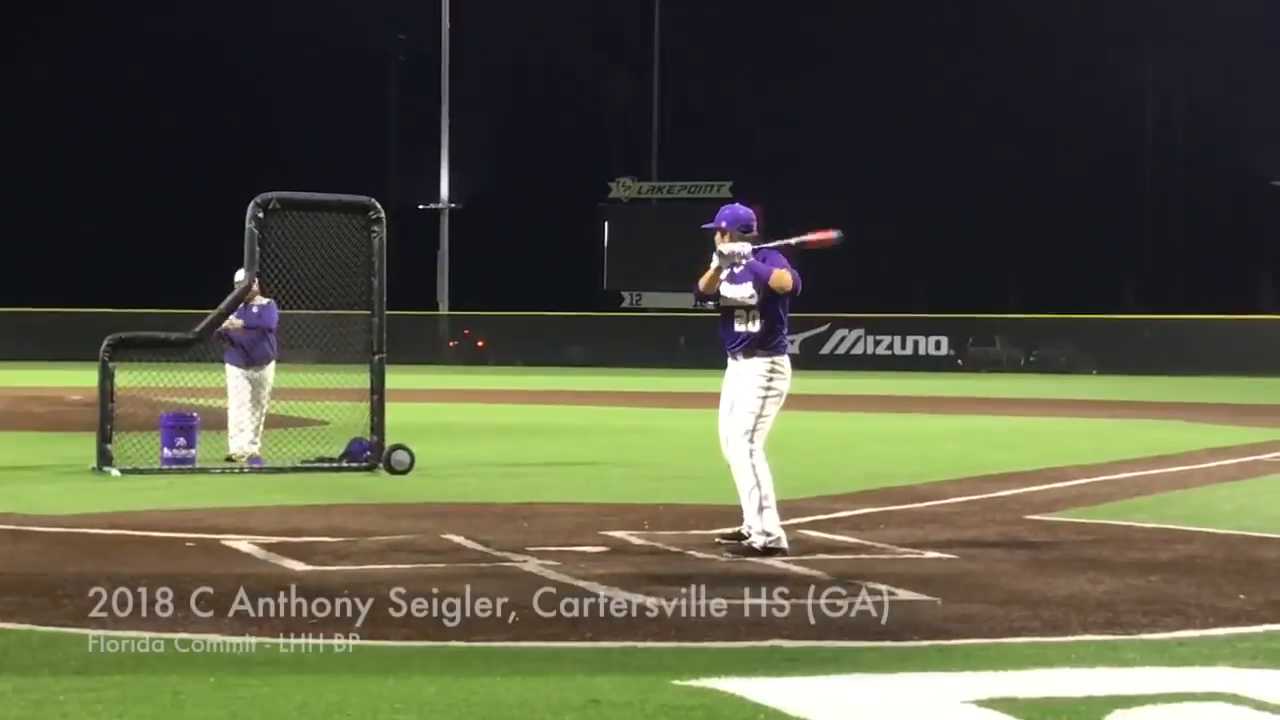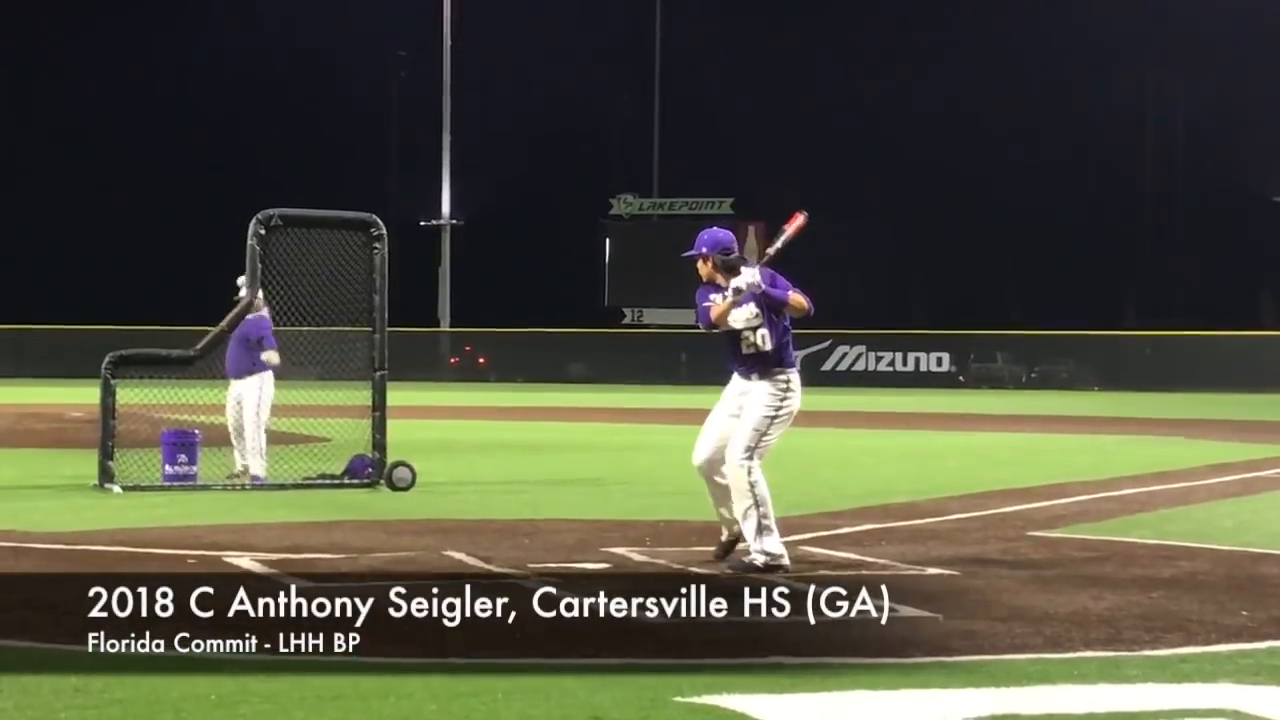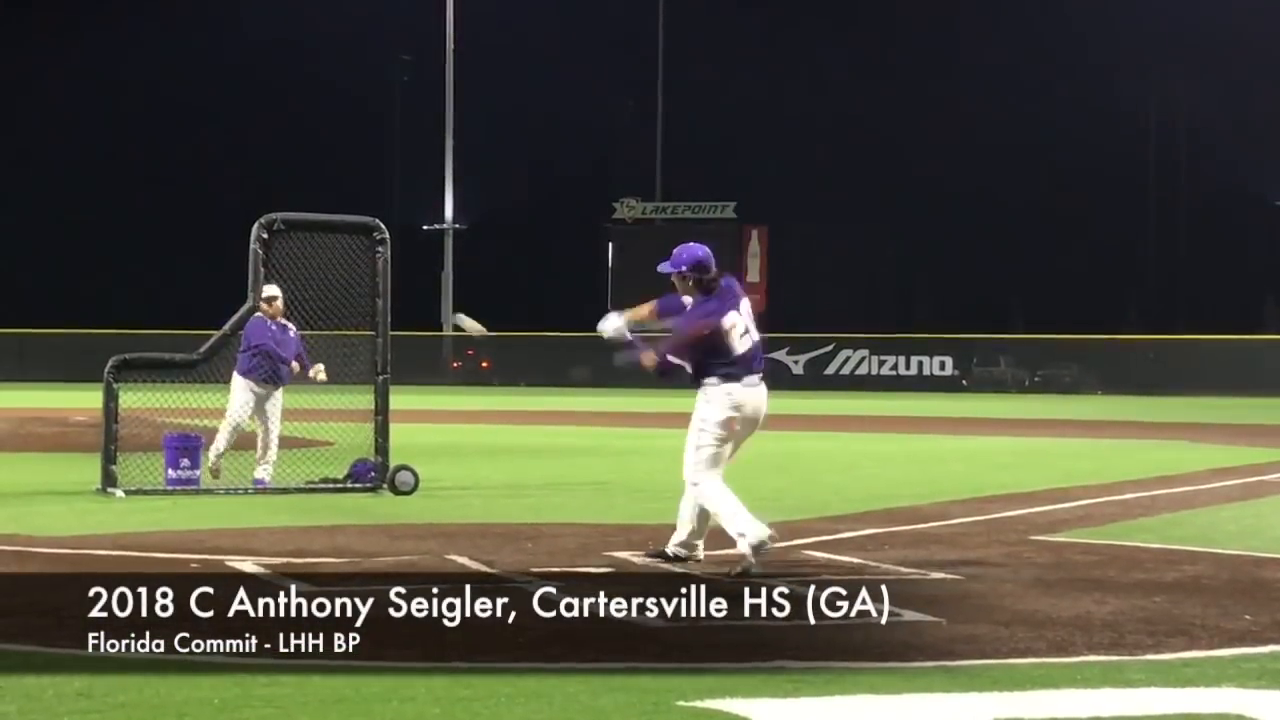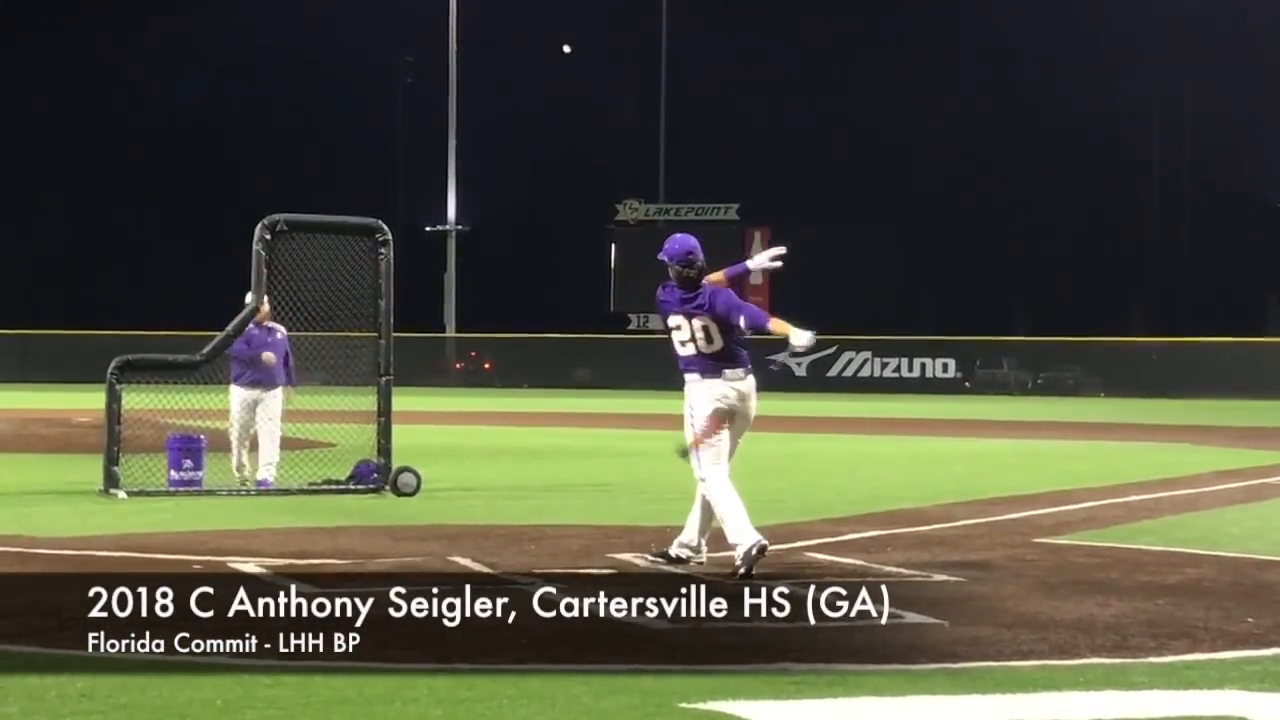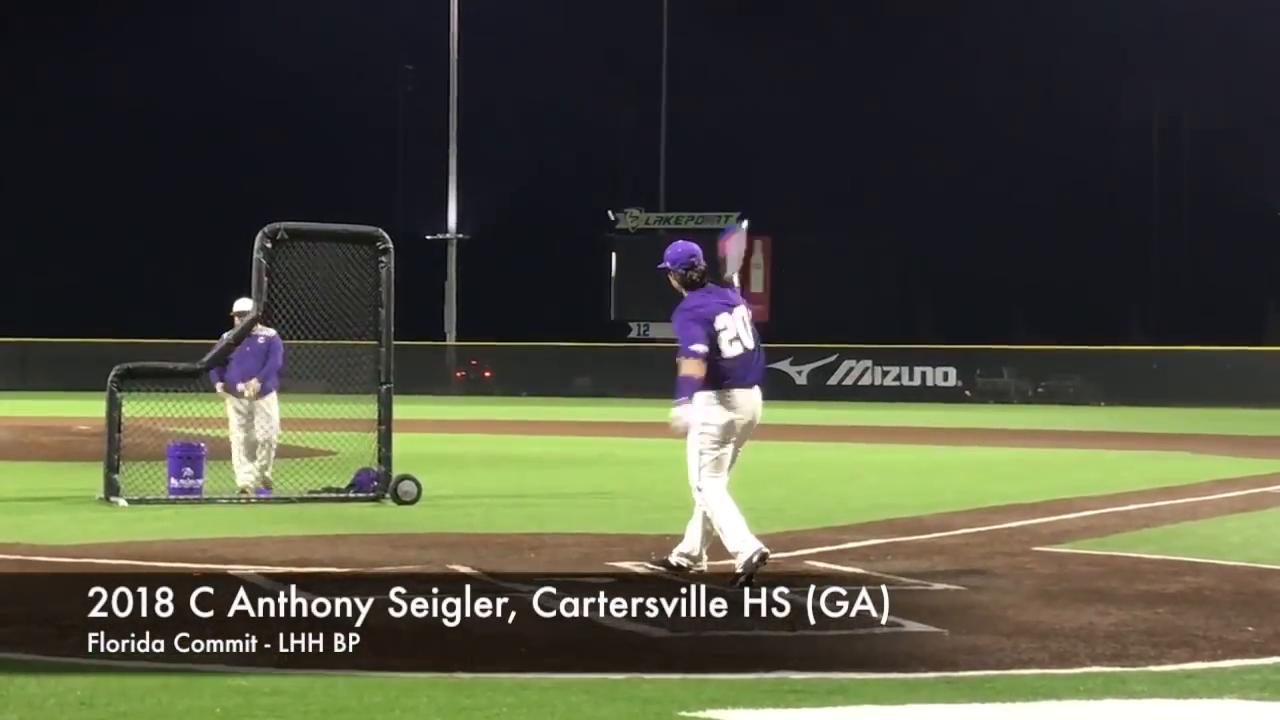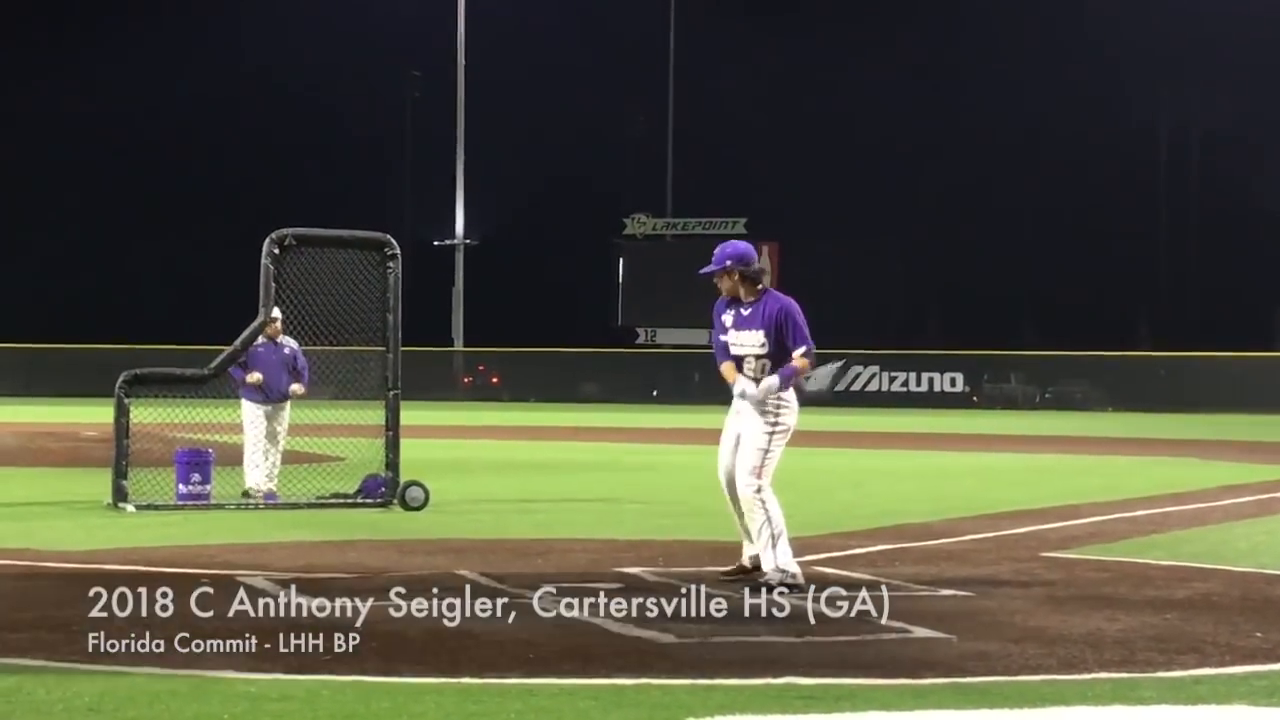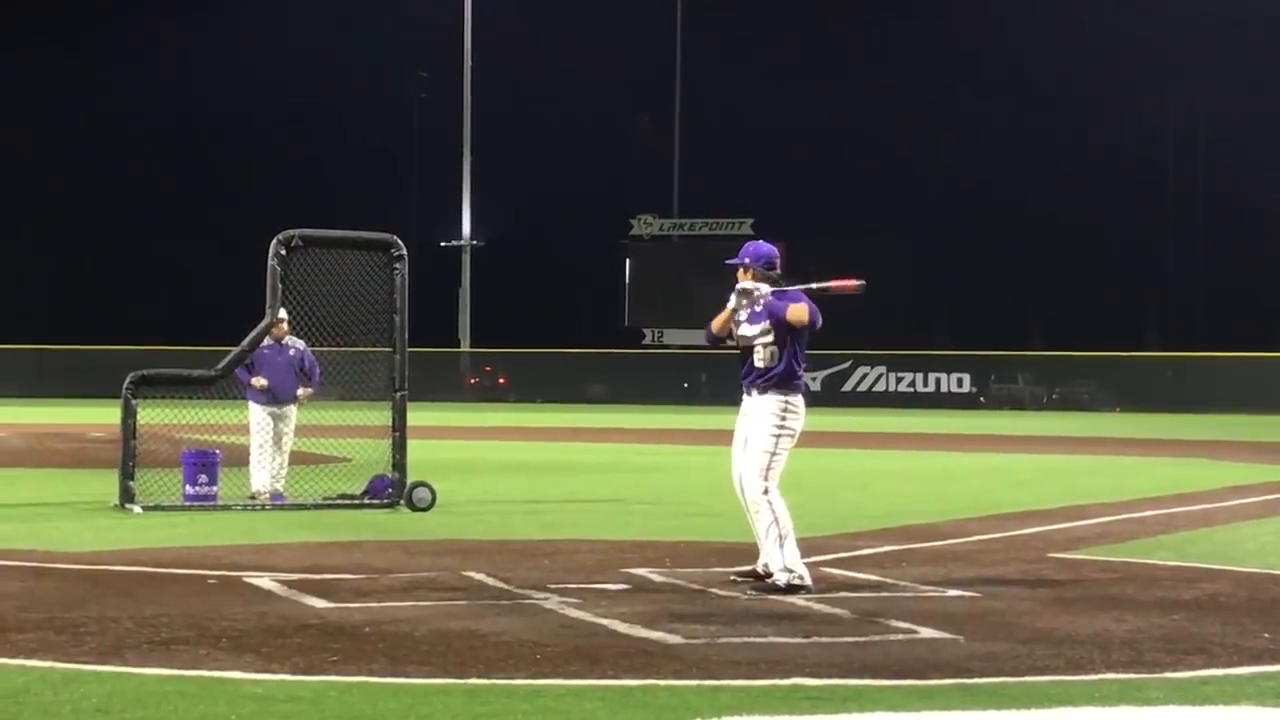
dt=0.7s
person 1, frame 1
left shoulder: (768, 259)
right shoulder: (723, 267)
left elbow: (791, 284)
right elbow: (703, 291)
left wrist: (748, 261)
right wrist: (720, 263)
left hip: (765, 367)
right hip: (737, 366)
left knee: (745, 445)
right knee: (731, 446)
left ankle: (769, 536)
right ankle: (753, 526)
person 1, frame 2
left shoulder: (765, 277)
right shoulder: (708, 293)
left elbow: (804, 308)
right elbow: (711, 320)
left wrist: (762, 290)
right wrist: (734, 295)
left hip: (775, 385)
right hip: (741, 384)
left knee: (741, 460)
right knee: (706, 458)
left ankle: (769, 554)
right ankle: (736, 527)
person 1, frame 3
left shoulder: (706, 311)
right shoulder: (728, 286)
left elbow: (672, 354)
right elbow: (666, 304)
right wrist: (624, 319)
left hip: (724, 393)
right hip: (753, 393)
left knee: (701, 477)
right knee: (705, 470)
left ankle: (753, 536)
right ankle: (684, 542)
person 1, frame 4
left shoulder: (665, 297)
right shoulder: (718, 298)
right elbow: (753, 316)
left wrist: (748, 265)
right wrist: (793, 332)
left hip: (705, 390)
right hip: (742, 387)
left knee: (712, 474)
right knee: (714, 470)
left ankle: (747, 541)
right ankle: (689, 546)
person 1, frame 5
left shoulder: (688, 310)
right shoulder: (729, 296)
left elbow: (693, 361)
left wrist: (683, 401)
left hip: (718, 400)
right hip: (749, 396)
left knee: (706, 483)
right knee: (710, 479)
left ankle: (746, 551)
right ankle: (690, 553)
person 1, frame 6
left shoulder: (781, 307)
right shoulder: (723, 307)
left elbow: (805, 358)
right elbow: (722, 355)
left wrist: (778, 380)
right wrist: (739, 383)
left hip: (774, 403)
right hip: (744, 402)
left knee: (753, 483)
right knee: (729, 475)
left ankle: (784, 572)
right ankle: (757, 556)
person 1, frame 7
left shoulder: (789, 299)
right shoulder: (744, 307)
left elbow: (811, 318)
right elbow: (713, 336)
left wrist: (767, 301)
right wrist: (734, 305)
left hip: (779, 406)
right hip: (751, 402)
left knee: (759, 485)
right knee: (744, 482)
left ankle: (792, 573)
right ankle: (771, 562)
person 2, frame 1
left shoulder: (267, 306)
left elbow: (269, 323)
right elbow: (221, 332)
left wrist: (242, 324)
right wrist: (222, 325)
left hip: (263, 367)
right hip: (236, 367)
left knee: (258, 410)
right knee: (238, 408)
left ankle: (252, 449)
right ankle: (238, 451)
person 2, frame 2
left shoulder: (259, 320)
right shoulder: (251, 318)
left elbow: (266, 337)
left wrist: (270, 352)
right wrist: (245, 285)
left hip: (256, 379)
right hip: (237, 381)
left knee: (253, 425)
right knee: (236, 426)
left ankle: (257, 471)
right ankle: (243, 468)
person 2, frame 3
left shoulder: (290, 329)
right shoulder: (257, 322)
left elbow: (300, 354)
right elbow: (266, 347)
left wrist: (312, 369)
right wrist: (288, 362)
left hip: (274, 388)
right hip: (247, 382)
left knee: (270, 431)
right knee: (235, 420)
left ankle: (263, 476)
right ankle: (215, 458)
person 2, frame 4
left shoulder: (279, 331)
right shoulder: (242, 329)
left elbow: (287, 360)
right elbow: (235, 351)
left wrist: (289, 383)
right wrist: (260, 356)
left hip: (271, 391)
right hip: (243, 390)
left knee: (270, 434)
right knee: (239, 433)
left ankle: (265, 477)
right ankle: (243, 475)
person 2, frame 5
left shoulder: (270, 336)
right shoulder: (228, 338)
left elbow: (275, 362)
right elbow: (216, 364)
left wrist: (258, 380)
right wrist: (218, 382)
left hip: (265, 397)
right hip: (237, 399)
left knee: (268, 437)
right knee: (240, 441)
left ankle: (263, 479)
right ankle: (246, 483)
person 2, frame 6
left shoulder: (291, 346)
right shoulder: (250, 344)
left elbow: (302, 370)
right elbow: (233, 364)
left wrist: (301, 386)
right wrist: (245, 378)
left hip: (280, 405)
right hip: (253, 403)
left knee: (275, 447)
right knee: (254, 444)
left ankle: (269, 488)
right ankle: (253, 487)
person 2, frame 7
left shoulder: (299, 346)
right shoulder: (256, 345)
left elbow: (313, 368)
right elbow: (240, 366)
left wrist: (310, 388)
right wrist: (250, 380)
left hip: (288, 406)
right hip: (260, 405)
left knee: (282, 448)
right knee: (260, 447)
left ankle: (276, 489)
right ankle: (259, 490)
